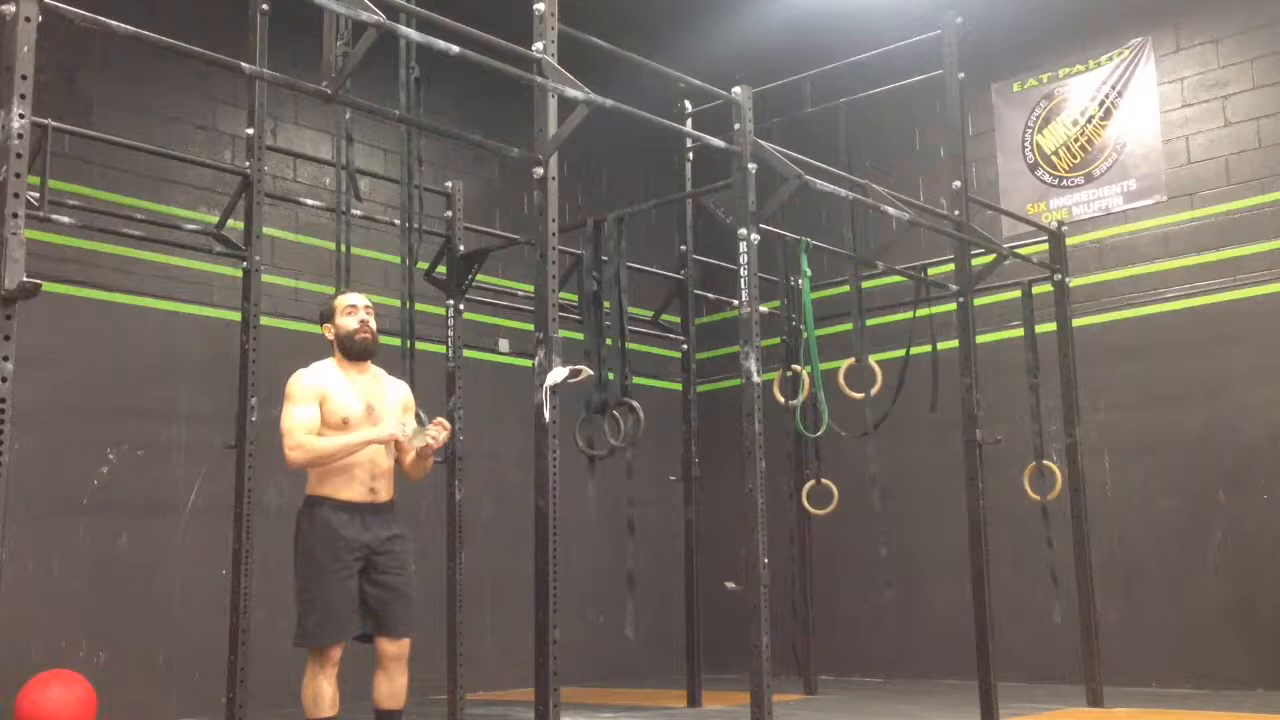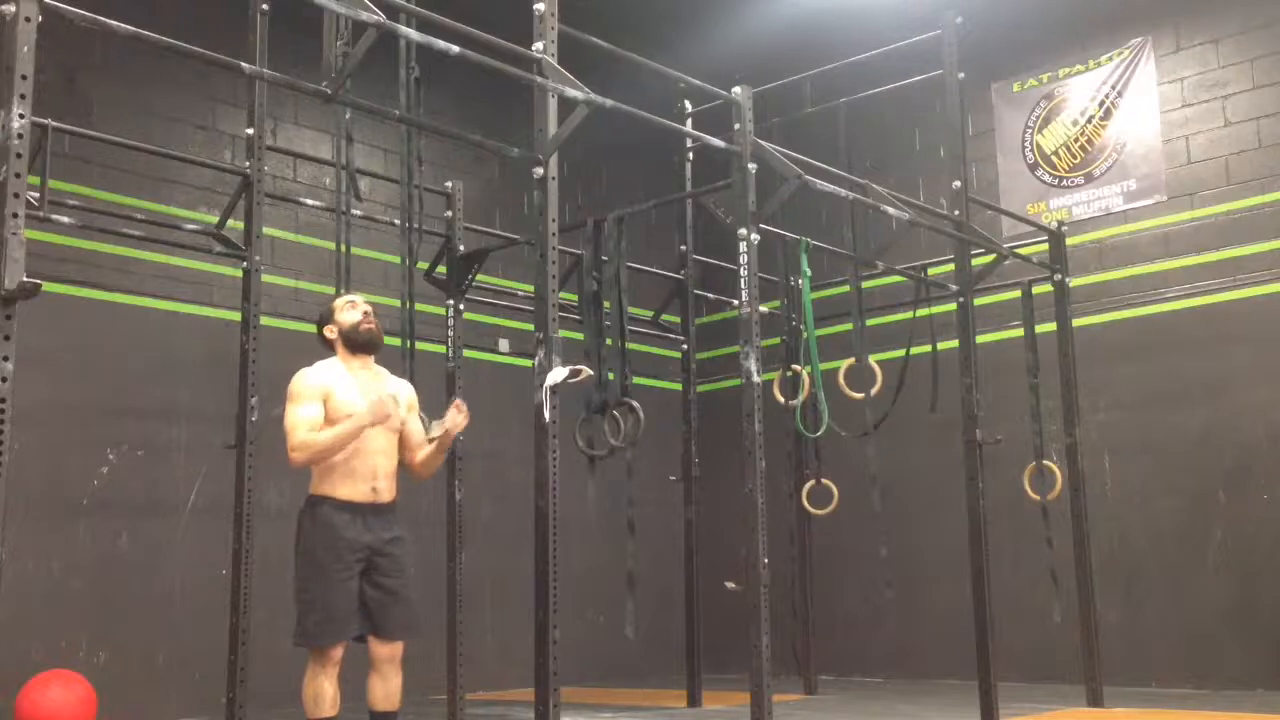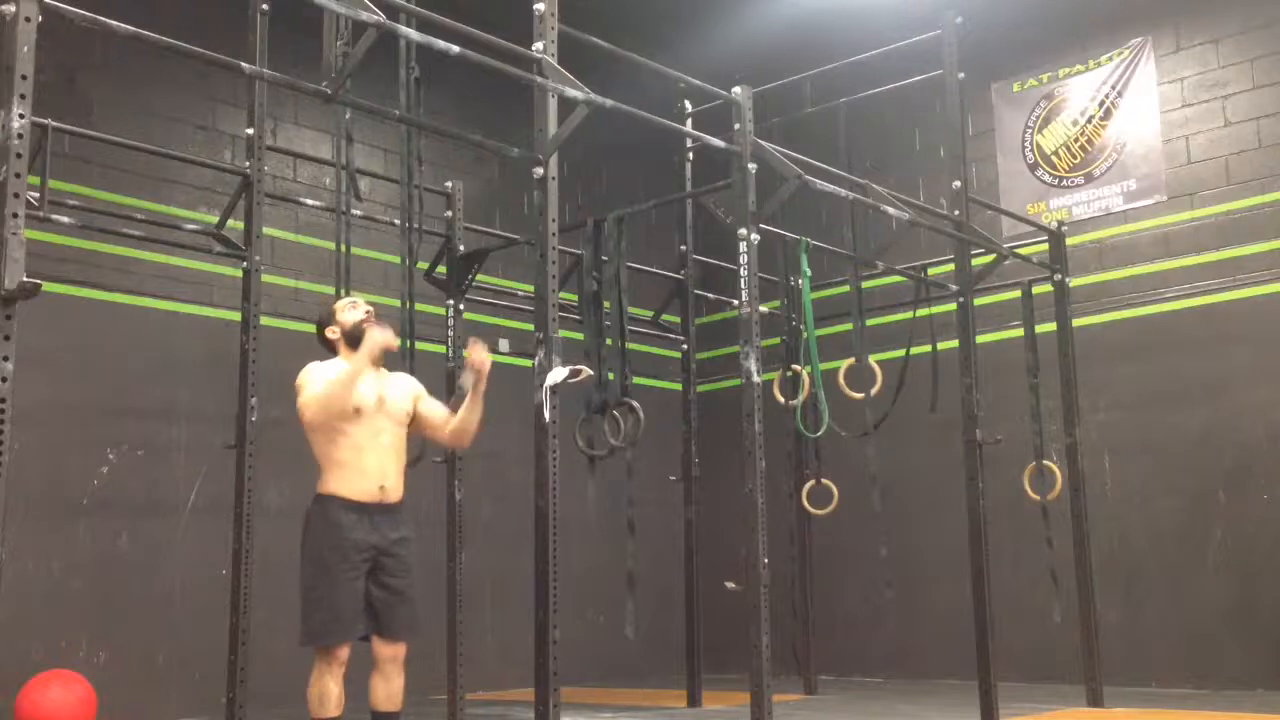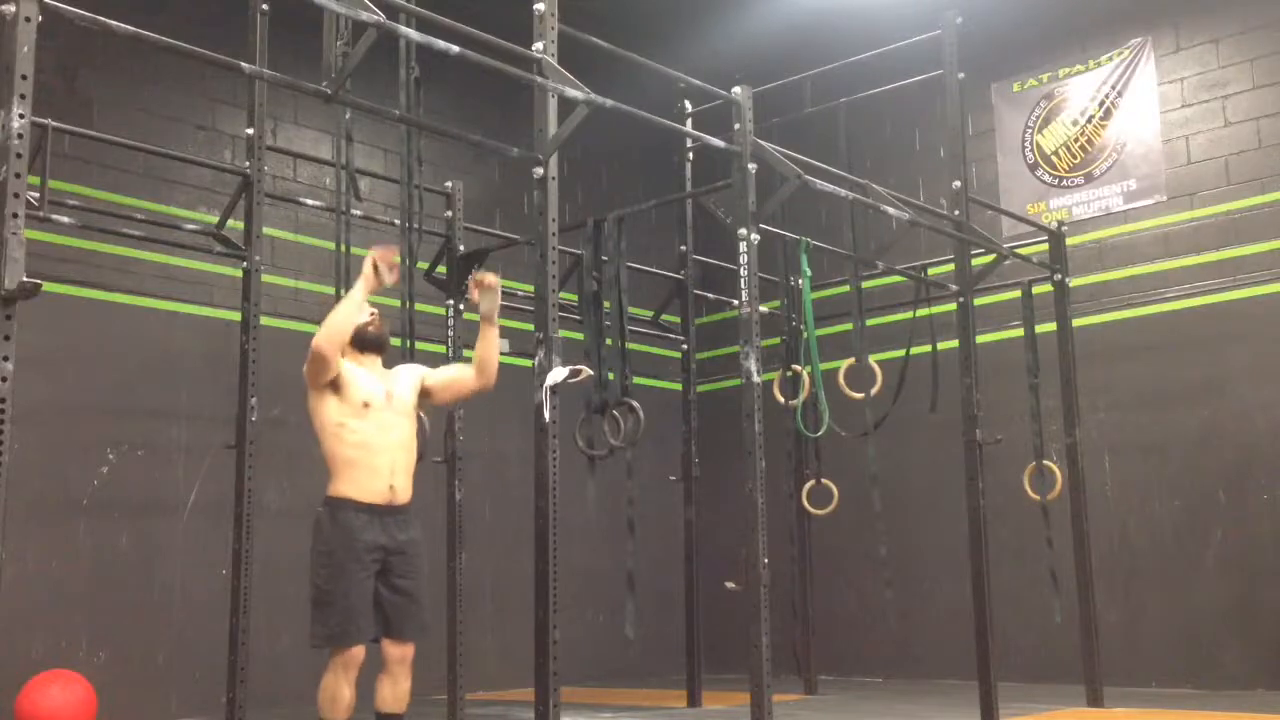
dt=0.2s
person 1, frame 1
left shoulder: (398, 389)
right shoulder: (310, 380)
left elbow: (411, 470)
right elbow: (296, 451)
left wrist: (427, 449)
right wrist: (368, 436)
left hip: (385, 525)
right hip: (329, 523)
left knee: (395, 647)
right knee: (327, 652)
person 1, frame 2
left shoulder: (401, 389)
right shoulder: (313, 378)
left elbow: (421, 466)
right elbow: (298, 452)
left wrist: (444, 437)
right wrist: (363, 419)
left hip: (386, 525)
right hip: (331, 522)
left knee: (389, 649)
right knee: (328, 652)
person 1, frame 3
left shoulder: (403, 384)
right shoulder: (318, 374)
left elbow: (458, 437)
right elbow: (315, 417)
left wrist: (476, 384)
right wrist: (362, 357)
left hip: (392, 524)
right hip: (338, 521)
left knee: (392, 651)
right knee: (335, 652)
person 1, frame 4
left shoulder: (410, 377)
right shoulder: (330, 377)
left elbow: (482, 376)
right elbow: (324, 345)
left wrist: (487, 315)
right wrist: (363, 286)
left hip: (402, 528)
right hip: (348, 524)
left knee: (400, 653)
right knee: (349, 654)
